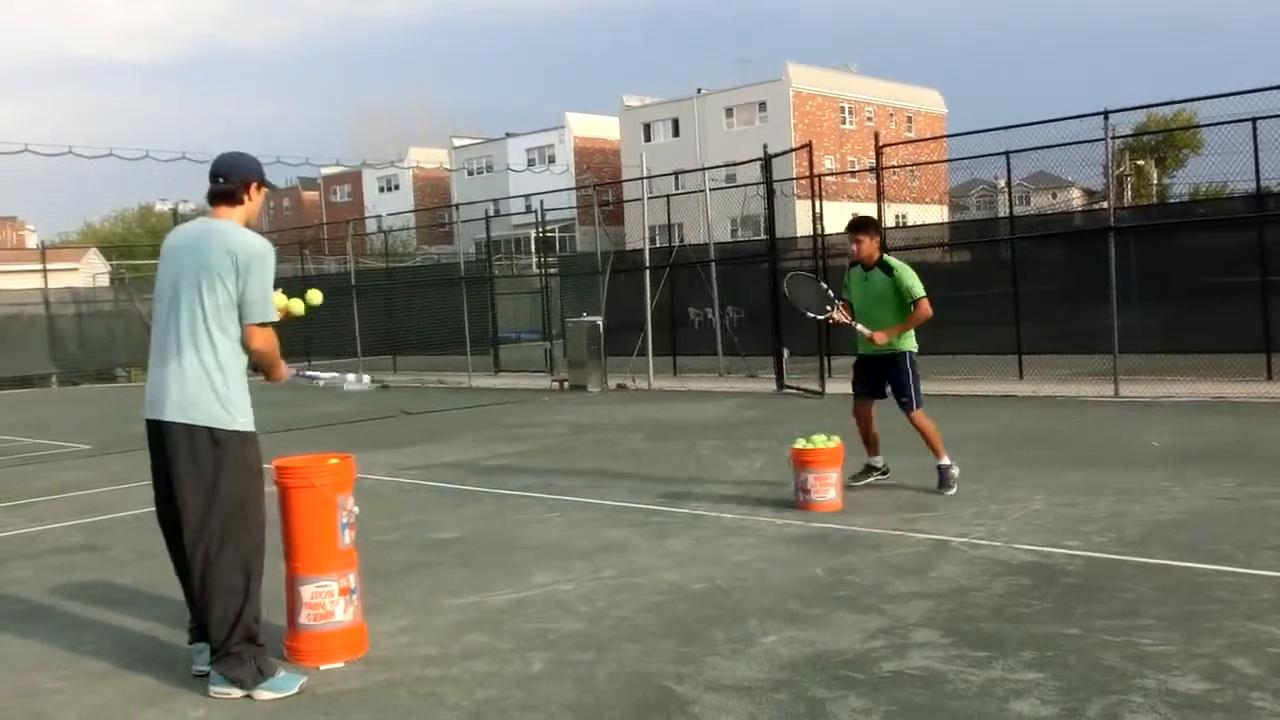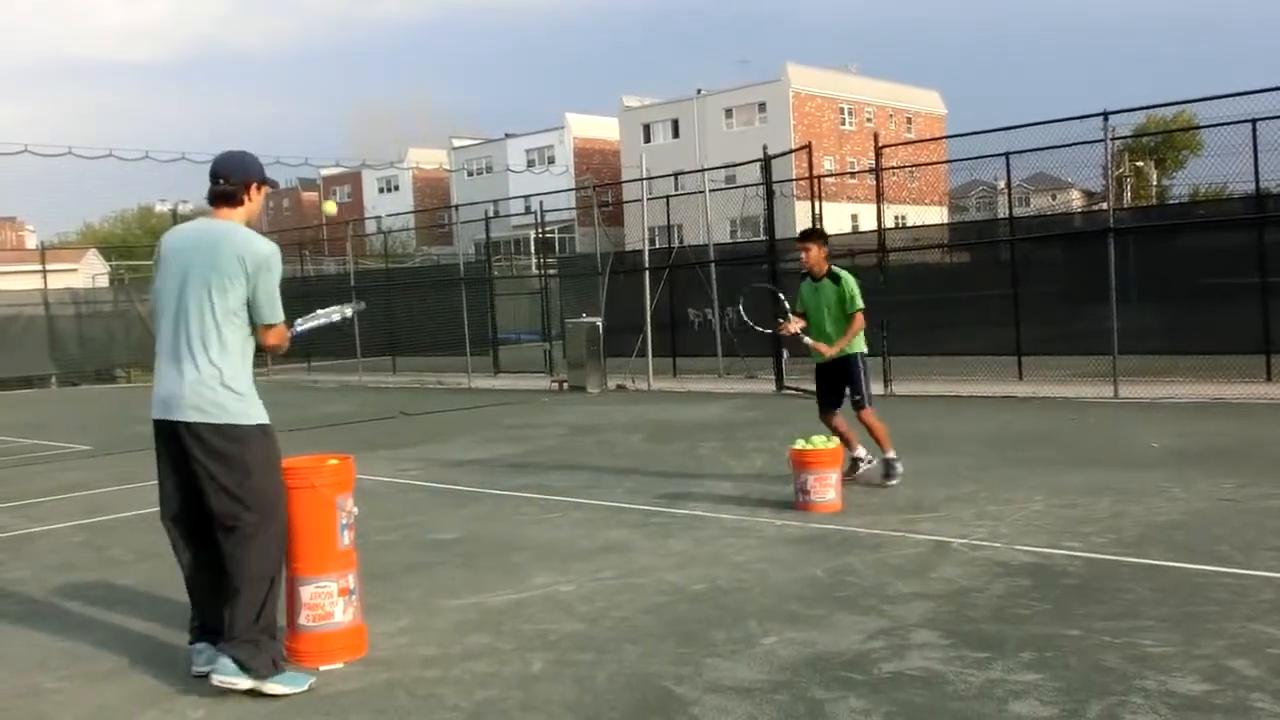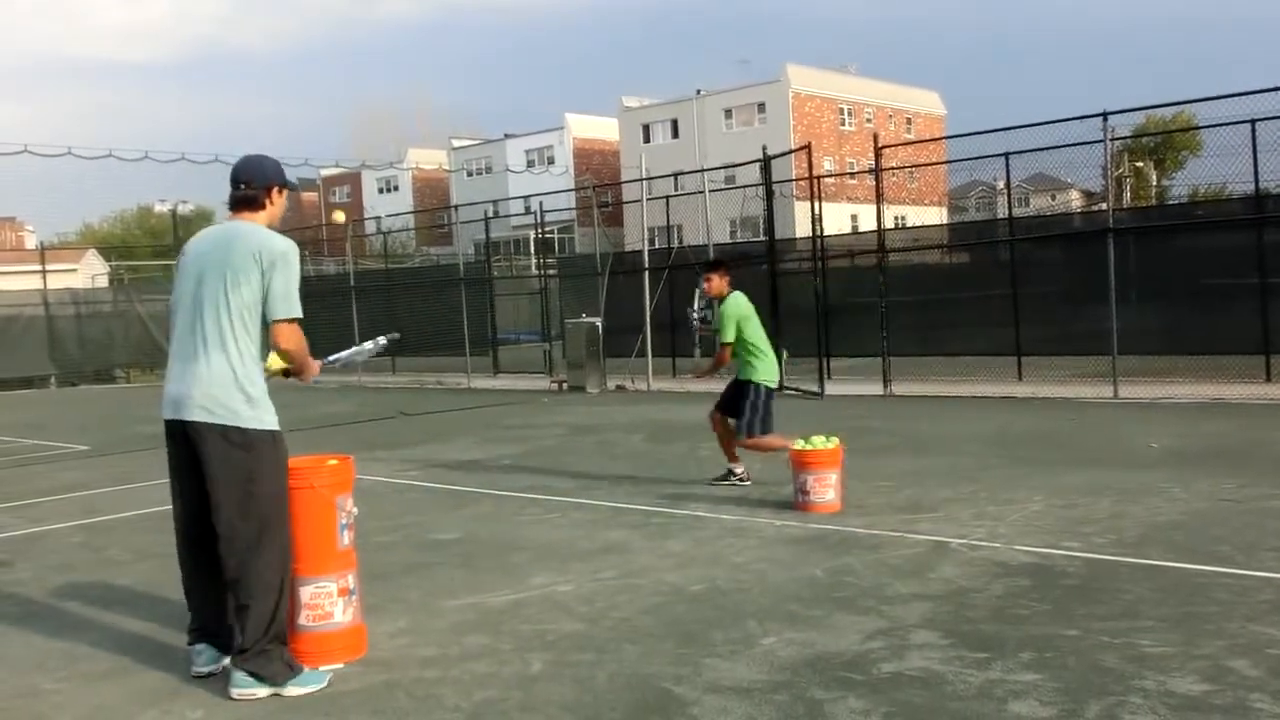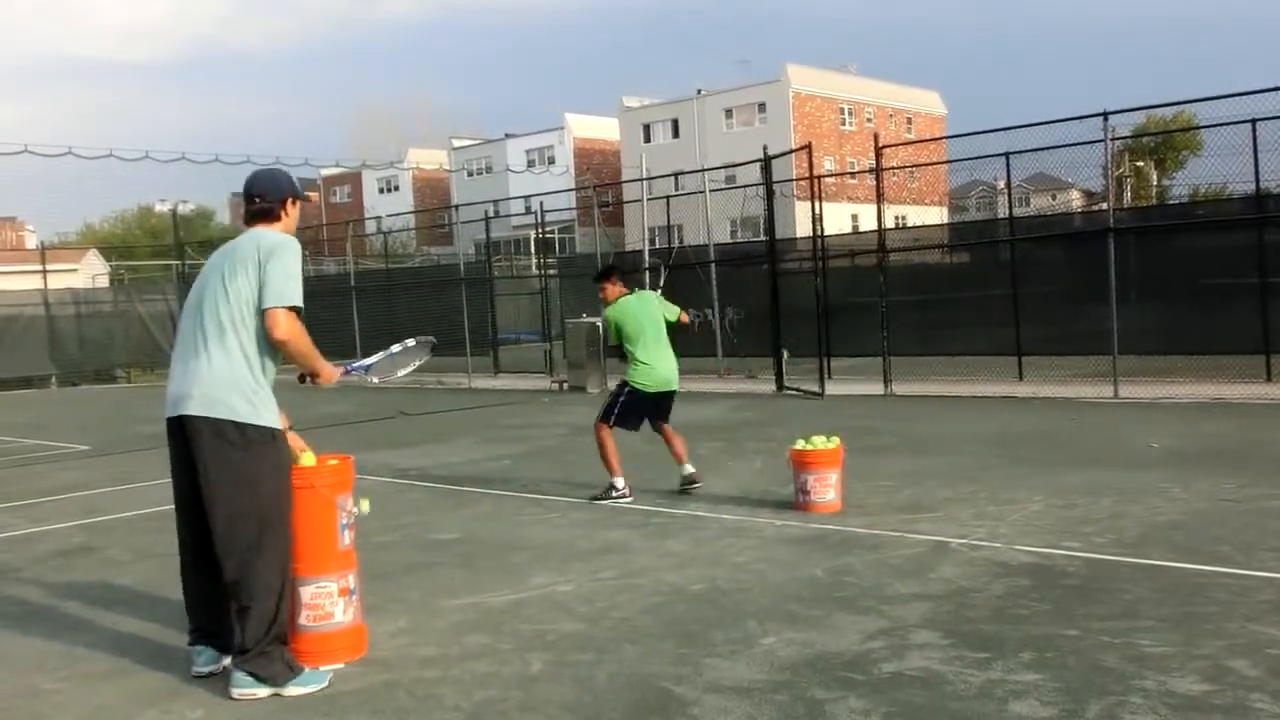
dt=0.4s
person 1, frame 1
left shoulder: (177, 239)
right shoulder: (251, 247)
right elbow: (257, 339)
left wrist: (263, 306)
right wrist: (275, 368)
left hip: (164, 407)
right hip: (214, 413)
left knee: (189, 531)
right knee: (232, 538)
left ankle: (207, 641)
right ankle: (235, 664)
person 1, frame 2
left shoulder: (171, 241)
right shoulder: (257, 250)
right elbow: (271, 336)
right wrist: (283, 337)
left hip: (169, 406)
right hip: (226, 410)
left knee: (194, 530)
right knee: (259, 527)
left ankle: (208, 641)
right ankle: (246, 654)
person 1, frame 3
left shoulder: (196, 244)
right shoulder: (275, 247)
right elbow: (283, 336)
right wrist: (306, 365)
left hip: (181, 406)
right hip: (237, 413)
left knee: (199, 532)
right knee: (259, 537)
left ankle: (209, 642)
right ankle: (258, 664)
person 1, frame 4
left shoulder: (224, 254)
right shoulder: (279, 246)
right elbow: (280, 328)
left wrist: (284, 429)
right wrist: (321, 367)
left hip: (184, 404)
right hip: (234, 412)
left knee: (203, 530)
right knee: (260, 536)
left ankle: (209, 643)
right ankle: (259, 664)
person 2, frame 1
left shoulder: (897, 271)
right shoulder: (852, 271)
left elbow: (924, 310)
right elbow: (849, 305)
left wrist: (887, 334)
right wrist: (842, 314)
left hip: (899, 351)
right hip: (869, 352)
left knee: (914, 415)
right knee: (861, 409)
left ankle: (945, 465)
right ankle: (877, 464)
person 2, frame 2
left shoulder: (843, 280)
right shoulder: (805, 284)
left elbow: (858, 322)
right elbow: (806, 318)
left wrist: (833, 348)
right wrist: (796, 324)
left hip: (851, 353)
right hip: (827, 356)
left knee: (863, 412)
right knee: (827, 415)
left ankle: (892, 458)
right ankle: (861, 455)
person 2, frame 3
left shoulder: (727, 309)
right shoulder: (737, 298)
left elbow: (724, 357)
left wrist: (706, 371)
right wrist: (716, 333)
left hip: (759, 376)
right hip: (750, 374)
left knee: (750, 441)
right knee: (717, 417)
right ankle: (737, 470)
person 2, frame 4
left shoulder: (610, 313)
right shoulder: (652, 297)
left elbow: (621, 352)
right elbow: (684, 318)
left hip: (640, 380)
right hip: (669, 378)
left knee: (602, 426)
right knee: (663, 426)
left ankle: (618, 485)
right ankle: (689, 472)
